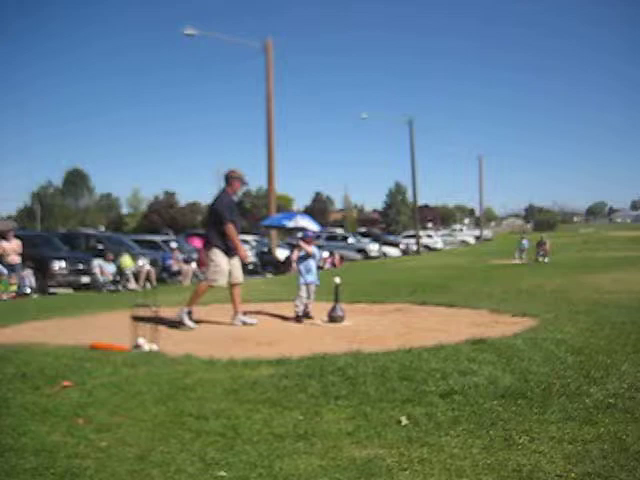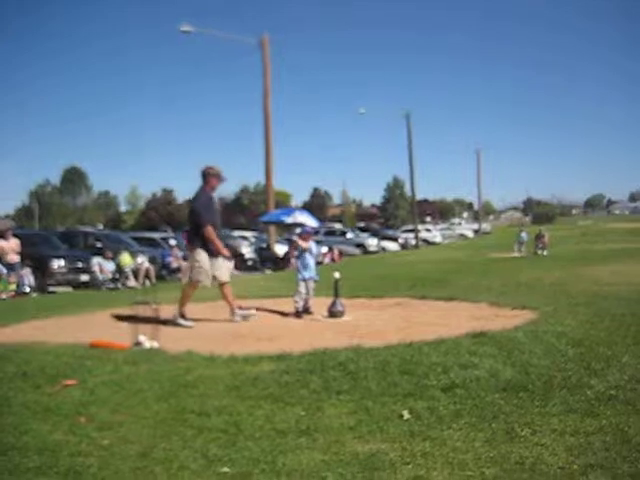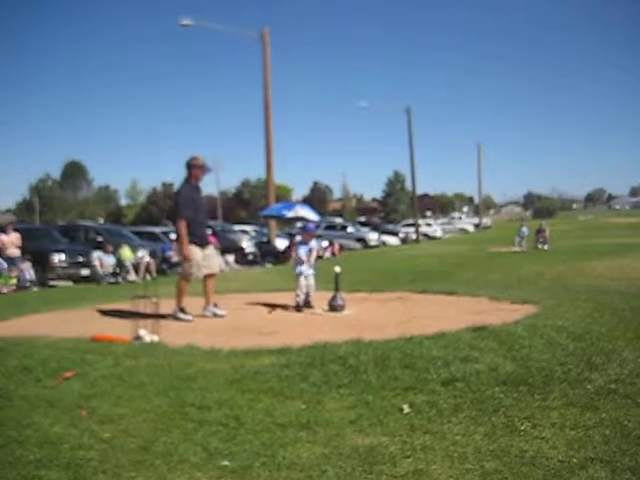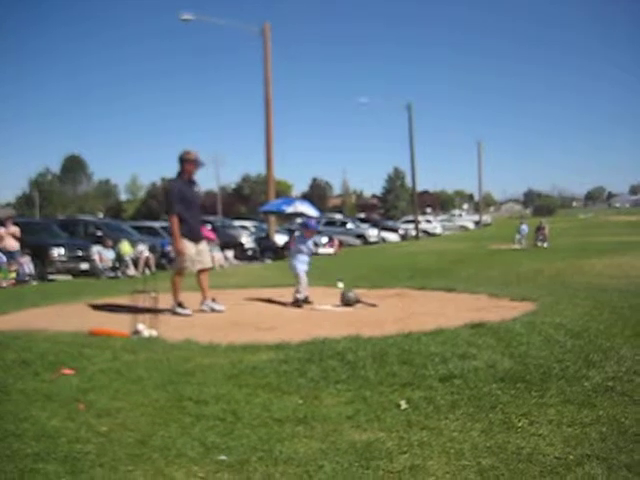
dt=0.3s
person 1, frame 1
left shoulder: (228, 200)
right shoulder: (224, 200)
right elbow: (228, 226)
left wrist: (237, 248)
right wrist: (240, 247)
left hip: (229, 249)
right hip: (217, 248)
left knee: (236, 281)
right knee: (211, 281)
left ankle: (238, 315)
right ankle: (186, 310)
person 1, frame 2
left shoulder: (208, 198)
right shoulder: (201, 199)
right elbow: (206, 227)
left wrist: (219, 247)
right wrist: (220, 247)
left hip: (211, 248)
right hip: (200, 248)
left knee: (224, 279)
right knee: (194, 281)
left ankle: (236, 310)
right ankle: (180, 313)
person 1, frame 3
left shoulder: (196, 189)
right shoulder: (184, 192)
right elbow: (181, 221)
right wrist: (184, 245)
left hip: (203, 240)
right hip: (191, 242)
left knee: (211, 271)
right knee: (187, 275)
left ankle: (209, 306)
right ankle: (179, 308)
person 1, frame 4
left shoulder: (192, 184)
right shoulder: (175, 186)
right elbow: (173, 216)
left wrist: (200, 231)
right wrist: (177, 240)
left hip: (197, 235)
right hip: (185, 237)
left knee: (204, 267)
right knee: (180, 270)
left ankle: (206, 301)
right ankle: (176, 303)
